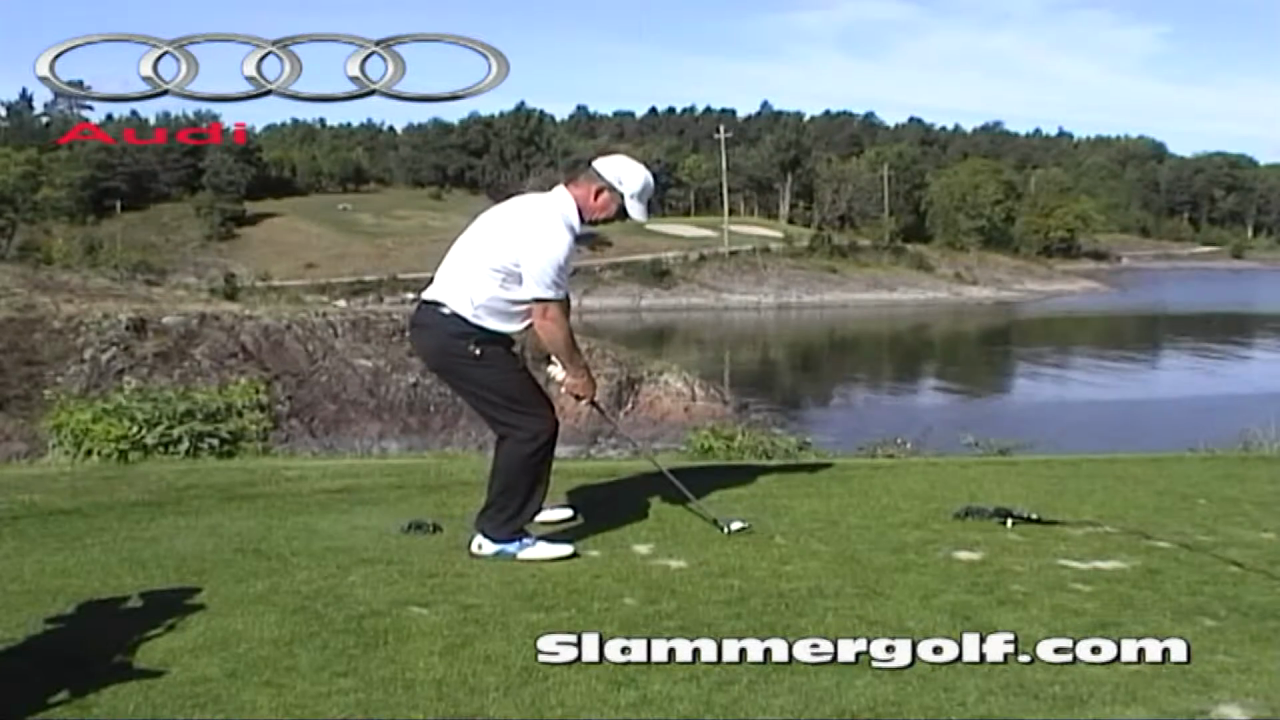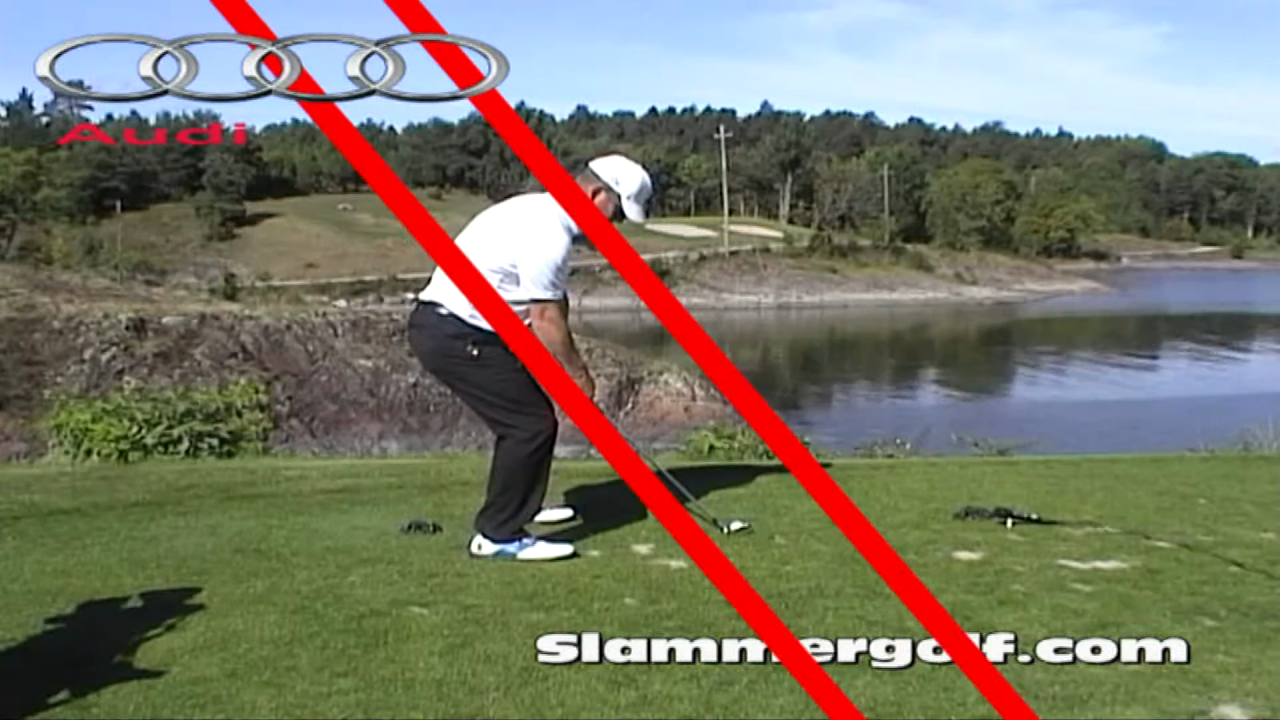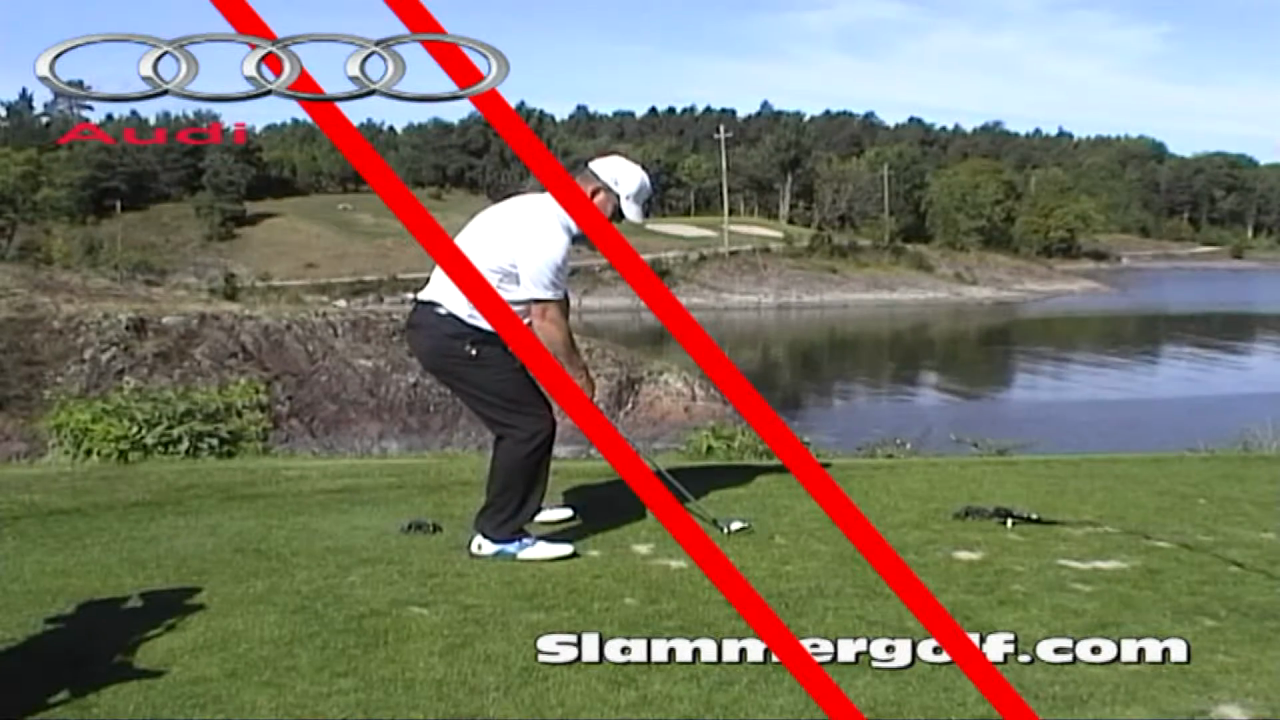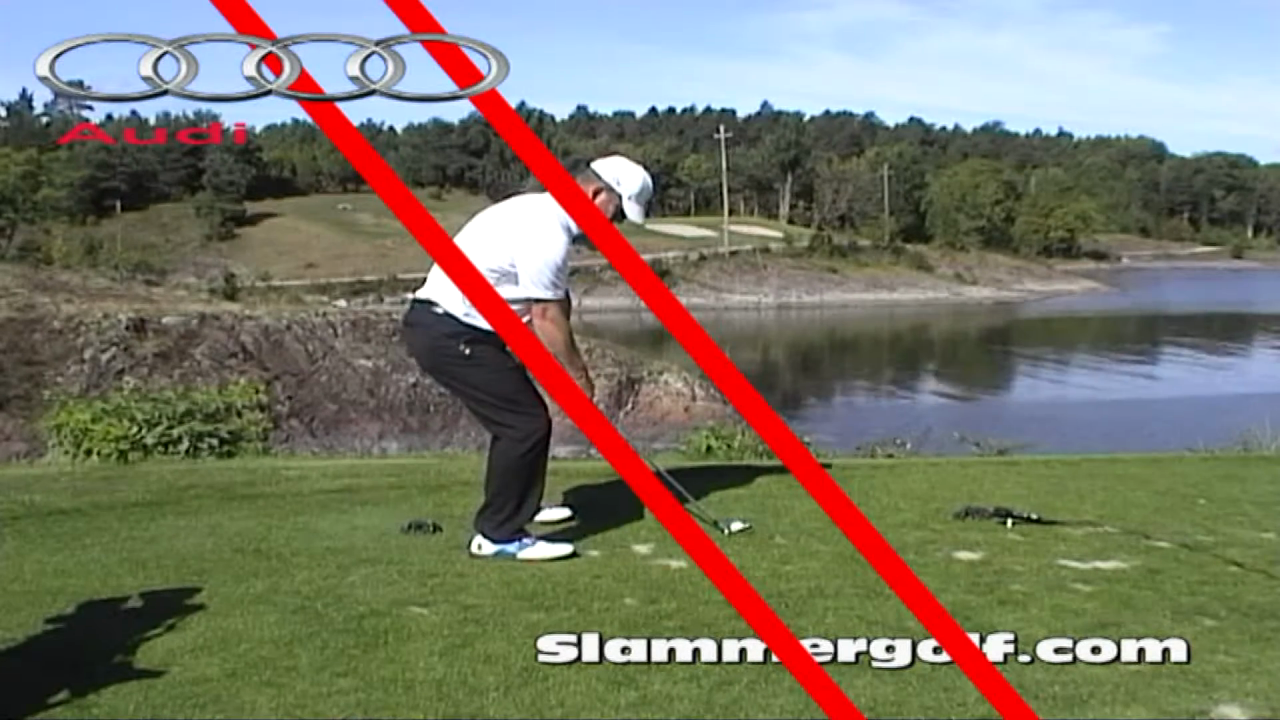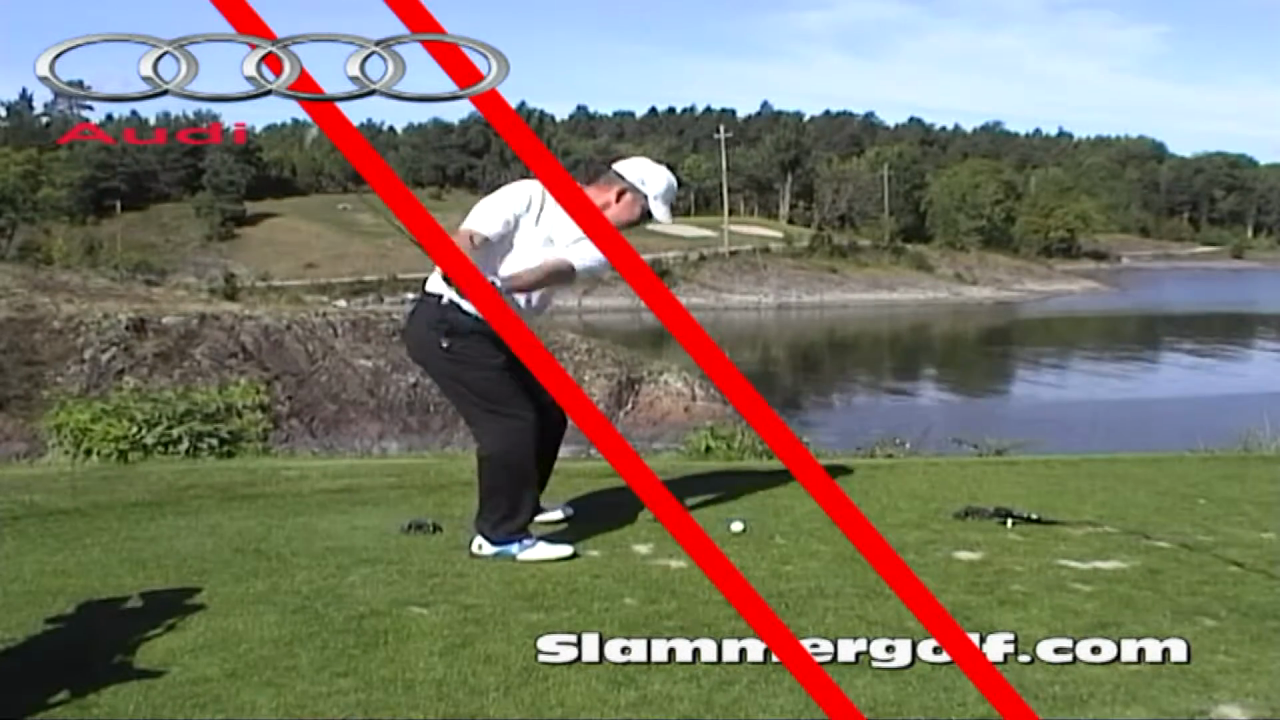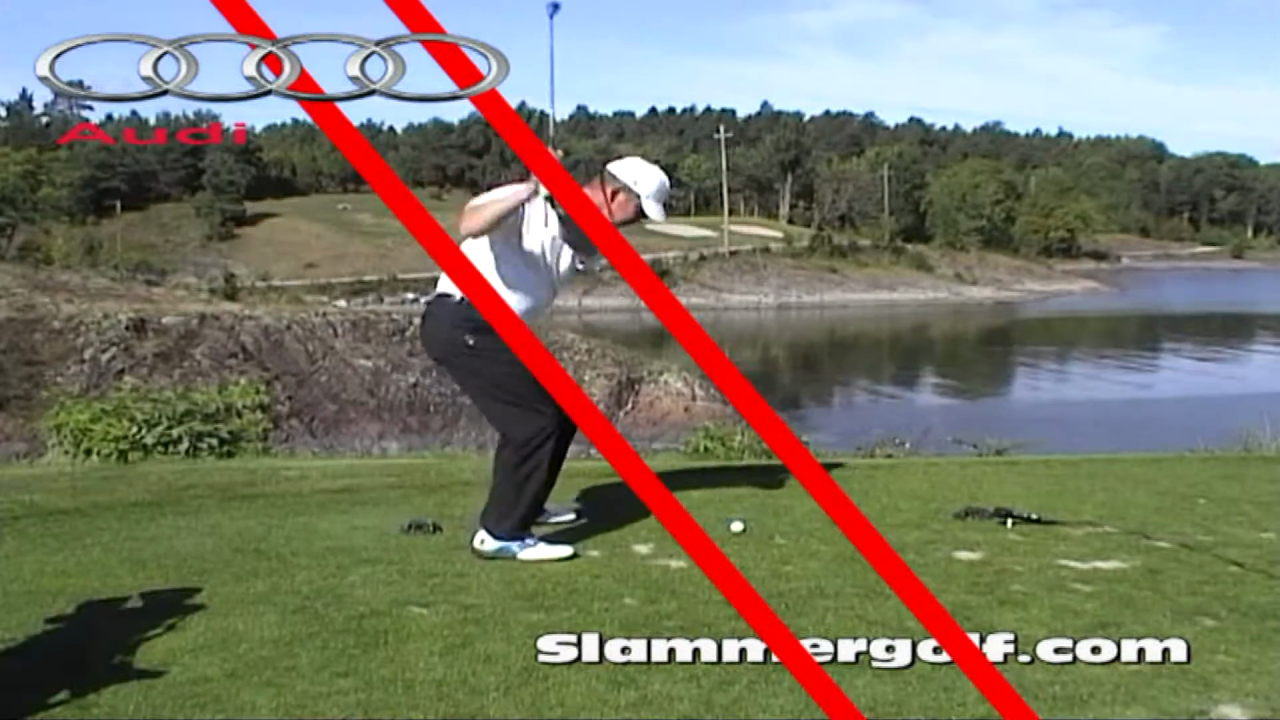
dt=0.4s
person 1, frame 1
left shoulder: (546, 211)
right shoulder: (551, 231)
left elbow: (552, 305)
right elbow: (547, 317)
left wrist: (570, 363)
right wrist: (578, 371)
left hip: (455, 325)
right hip: (455, 332)
left knee: (526, 417)
right knee: (532, 424)
left ankle: (520, 505)
right ankle: (499, 533)
person 1, frame 2
left shoulder: (544, 213)
right shoulder: (547, 232)
left elbow: (552, 306)
right elbow: (545, 318)
left wrist: (569, 364)
right wrist: (576, 372)
left hip: (451, 326)
right hip: (453, 333)
left knee: (526, 415)
right knee: (532, 423)
left ankle: (520, 505)
right ankle: (498, 534)
person 1, frame 3
left shoulder: (545, 214)
right shoulder: (547, 233)
left elbow: (553, 306)
right elbow: (546, 318)
left wrist: (571, 365)
right wrist: (577, 373)
left hip: (452, 326)
right hip: (452, 333)
left knee: (525, 415)
right knee: (530, 424)
left ankle: (520, 505)
right ankle: (498, 534)
person 1, frame 4
left shoulder: (547, 215)
right shoulder: (546, 232)
left elbow: (556, 305)
right elbow: (547, 319)
left wrist: (570, 367)
right wrist: (578, 375)
left hip: (453, 327)
right hip: (447, 332)
left knee: (521, 415)
right knee: (525, 423)
left ankle: (518, 505)
right ankle: (498, 534)
person 1, frame 5
left shoulder: (601, 244)
right shoulder: (531, 196)
left elbow: (549, 272)
right elbow: (466, 243)
left wrist: (491, 286)
left hip: (492, 332)
right hip: (446, 324)
left knee: (545, 415)
right knee: (510, 424)
left ankle: (520, 505)
right ankle: (499, 534)
person 1, frame 6
left shoulder: (594, 237)
right shoulder: (527, 205)
left elbow: (583, 237)
right elbow: (471, 225)
right wrist: (531, 187)
left hip: (498, 332)
right hip: (462, 325)
left knee: (558, 414)
right knee: (531, 421)
left ankle: (522, 508)
right ankle: (501, 533)
